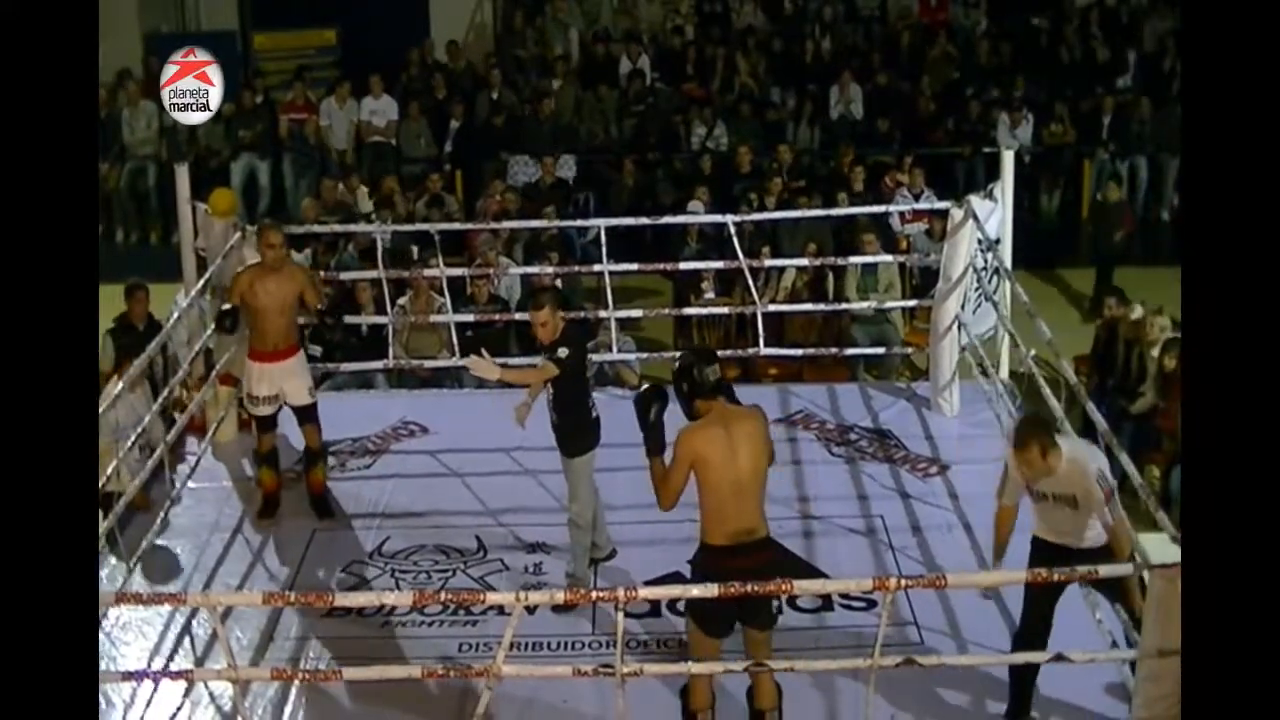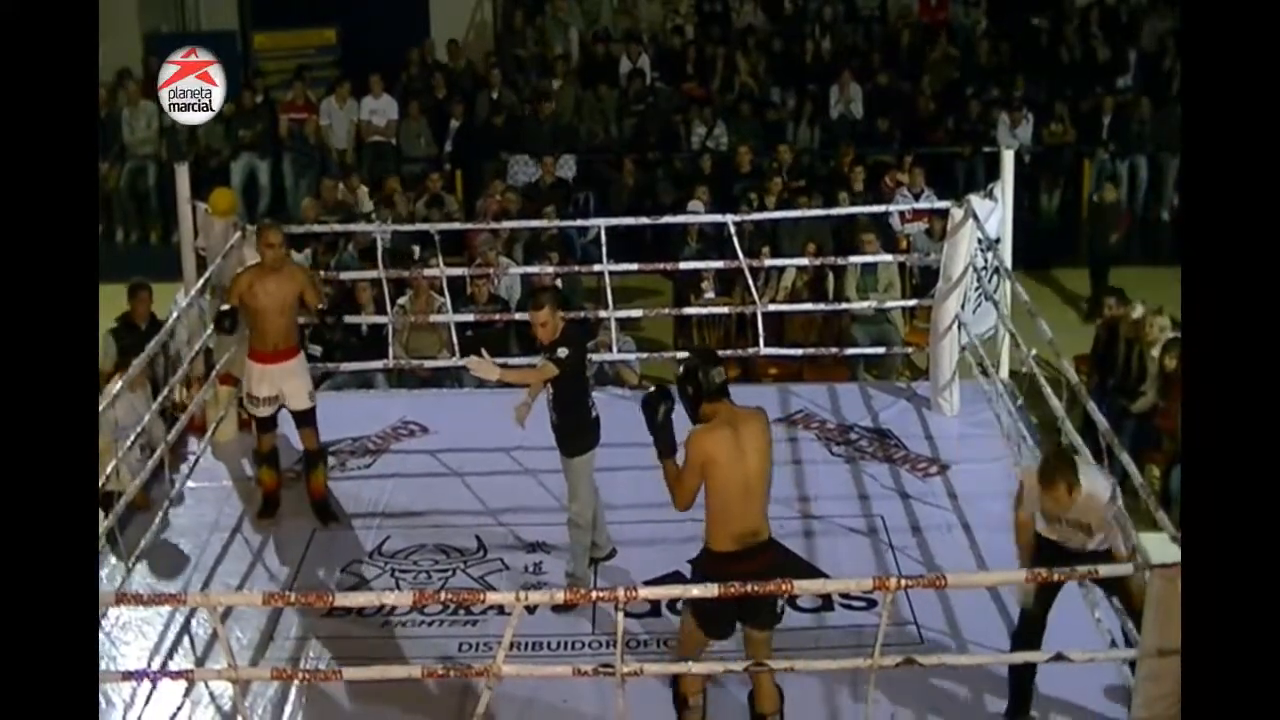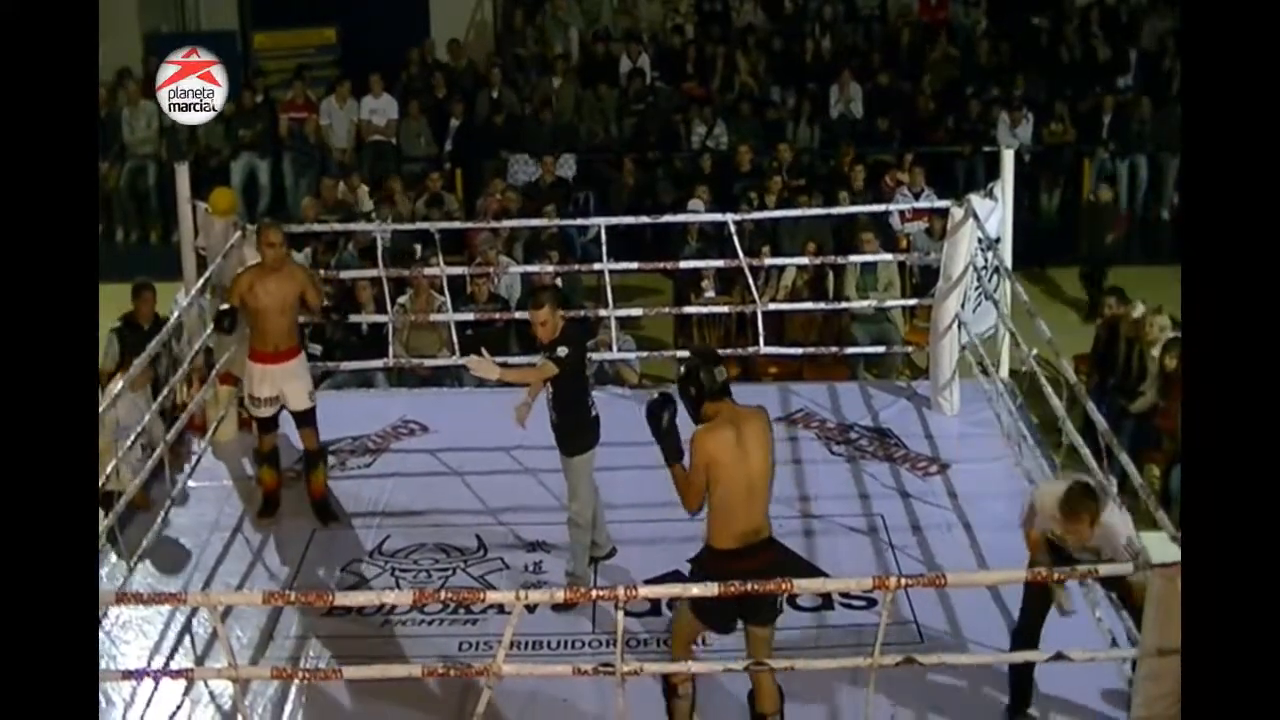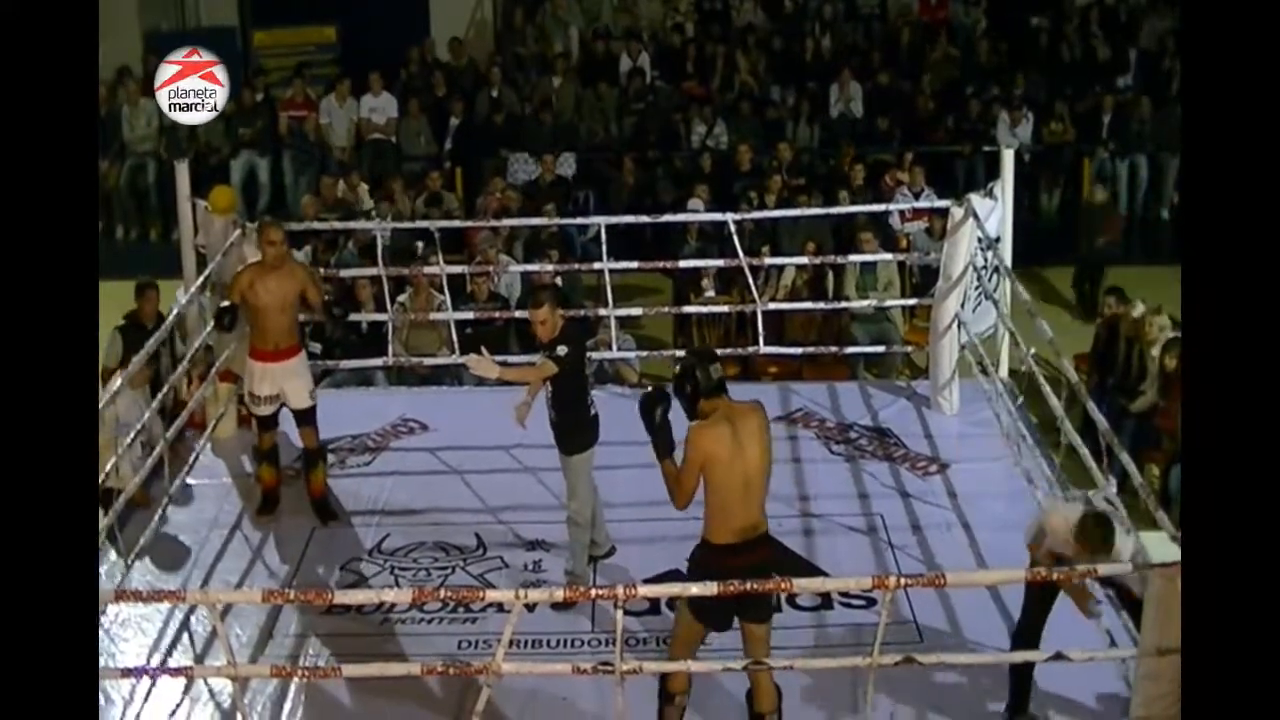
dt=0.1s
person 1, frame 1
left shoulder: (692, 437)
right shoulder: (756, 418)
left elbow: (666, 500)
left wrist: (652, 440)
left hip: (717, 561)
right hip: (762, 555)
left knee: (702, 669)
right knee: (761, 661)
person 1, frame 2
left shoulder: (702, 438)
right shoulder: (759, 419)
left elbow: (682, 500)
left wrist: (663, 443)
left hip: (721, 565)
right hip: (765, 559)
left knee: (689, 653)
right knee: (761, 665)
person 1, frame 3
left shoulder: (705, 438)
right shoulder: (761, 418)
left elbow: (693, 504)
left wrist: (669, 448)
left hip: (722, 563)
right hip: (765, 556)
left knee: (679, 637)
right knee: (762, 662)
person 1, frame 4
left shoulder: (701, 435)
right shoulder: (757, 413)
left elbow: (681, 499)
left wrist: (661, 442)
left hip: (718, 559)
right hip: (761, 552)
left knee: (681, 652)
right knee: (759, 663)
person 2, frame 1
left shoulder: (572, 342)
right shoulder: (550, 338)
left elbow: (541, 374)
right elbow: (543, 371)
left wrist: (498, 374)
right wrist: (528, 402)
left hip: (580, 430)
right hip: (567, 427)
left knee: (579, 509)
right knee: (586, 491)
left ankle: (578, 581)
right ankle: (602, 547)
person 2, frame 2
left shoulder: (572, 342)
right shoulder: (550, 337)
left elbow: (541, 374)
right elbow: (543, 372)
left wrist: (498, 374)
right wrist: (528, 402)
left hip: (580, 430)
right hip: (567, 426)
left knee: (578, 509)
right knee: (585, 490)
left ankle: (578, 581)
right ankle: (602, 547)
person 2, frame 3
left shoulder: (572, 341)
right shoulder: (550, 337)
left elbow: (540, 373)
right elbow: (543, 371)
left wrist: (498, 373)
right wrist: (528, 401)
left hip: (580, 429)
right hip: (566, 425)
left knee: (578, 508)
right knee: (585, 490)
left ankle: (578, 580)
right ankle: (602, 546)
person 2, frame 4
left shoulder: (571, 340)
right shoulder: (549, 335)
left elbow: (540, 372)
right elbow: (542, 370)
left wrist: (498, 372)
right wrist: (528, 401)
left hip: (579, 428)
right hip: (566, 424)
left knee: (578, 507)
right knee: (585, 489)
left ankle: (577, 579)
right ankle: (601, 545)
person 3, frame 1
left shoulder: (299, 275)
right shoulder: (244, 280)
left elbow: (317, 307)
right elbow: (229, 320)
left wrist: (326, 316)
right wrist: (227, 318)
left hip: (293, 360)
right hip: (259, 364)
left knee: (312, 430)
right knee: (265, 434)
left ankle: (318, 495)
right ankle: (270, 496)
person 3, frame 2
left shoulder: (298, 275)
right shoulder: (243, 281)
left elbow: (317, 308)
right elbow: (228, 321)
left wrist: (327, 315)
right wrist: (226, 319)
left hip: (293, 361)
right hip: (259, 365)
left knee: (310, 432)
right knee: (265, 435)
left ankle: (319, 499)
right ankle: (270, 496)
person 3, frame 3
left shoulder: (299, 275)
right shoulder: (244, 281)
left elbow: (318, 307)
right elbow: (227, 320)
left wrist: (330, 313)
right wrist: (225, 318)
left hip: (294, 361)
right hip: (260, 365)
left knee: (310, 432)
right knee: (266, 434)
left ankle: (320, 499)
right ankle: (271, 495)
person 3, frame 4
left shoulder: (300, 273)
right shoulder: (244, 279)
left elbow: (320, 305)
right elbow: (227, 320)
right wrist: (226, 314)
left hip: (294, 359)
right hip: (260, 363)
left knee: (309, 430)
right knee: (266, 432)
left ankle: (319, 497)
right ankle: (270, 493)
person 4, frame 1
left shoulder: (1088, 465)
right shoulder: (1018, 463)
left elbow: (1117, 529)
right elbow: (1007, 507)
left wrist: (1134, 590)
right wrist: (997, 563)
left hip: (1098, 545)
right hip: (1050, 543)
left knee: (1145, 617)
right knee: (1031, 628)
person 4, frame 2
left shoulder: (1102, 496)
right shoulder: (1032, 481)
left elbow: (1128, 561)
right elbow: (1022, 519)
right wrist: (1027, 572)
left hip: (1101, 550)
right hip: (1051, 544)
left knee: (1145, 615)
right knee: (1030, 622)
person 4, frame 3
left shoulder: (1117, 528)
right shoulder: (1044, 500)
left elbow: (1138, 582)
right elbow: (1034, 536)
right wrist: (1054, 585)
left hip: (1104, 558)
right hip: (1055, 550)
right knee: (1029, 621)
person 4, frame 4
left shoulder: (1124, 554)
right shoulder: (1053, 522)
left elbow: (1143, 594)
right elbow: (1037, 552)
right wrist: (1074, 591)
right hip: (1054, 553)
right knee: (1030, 623)
